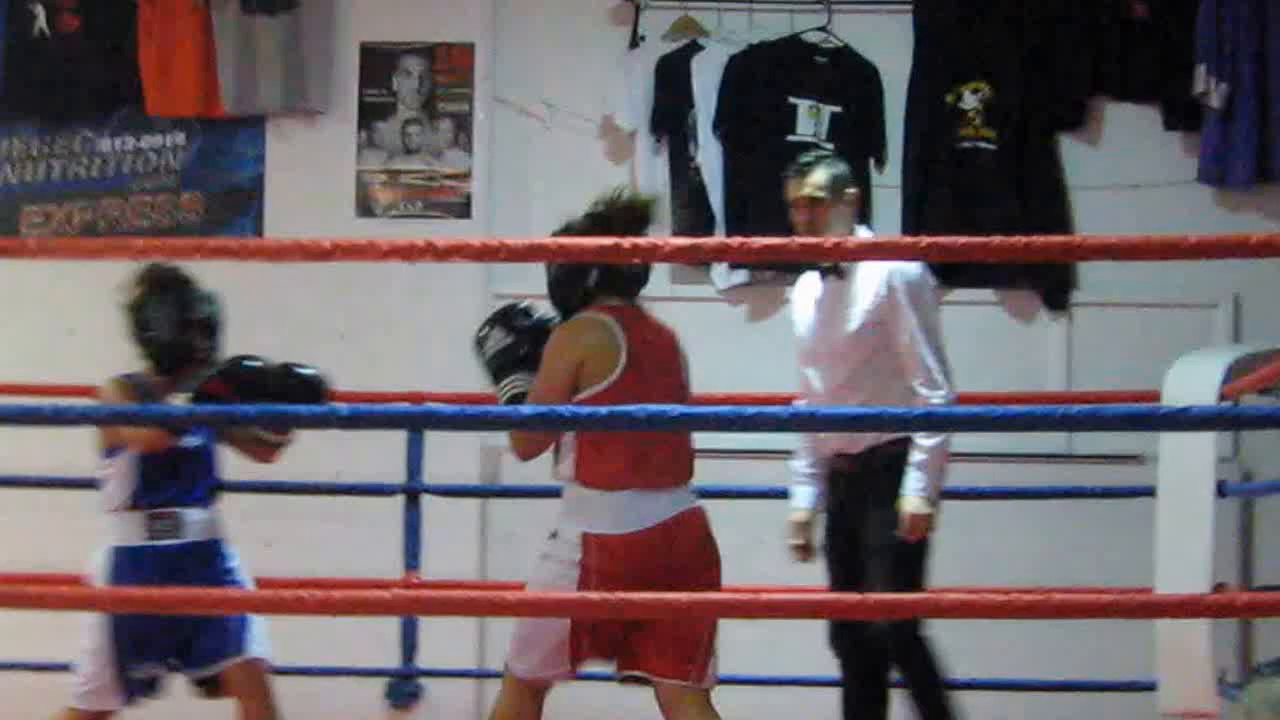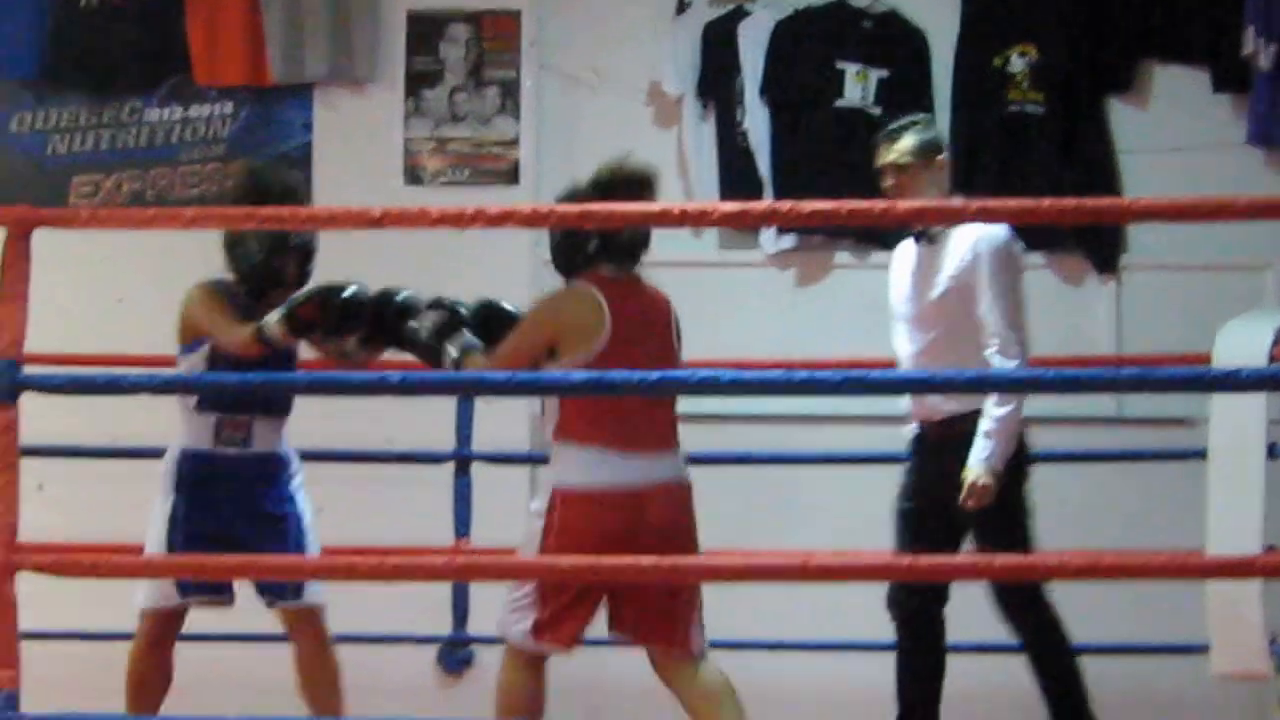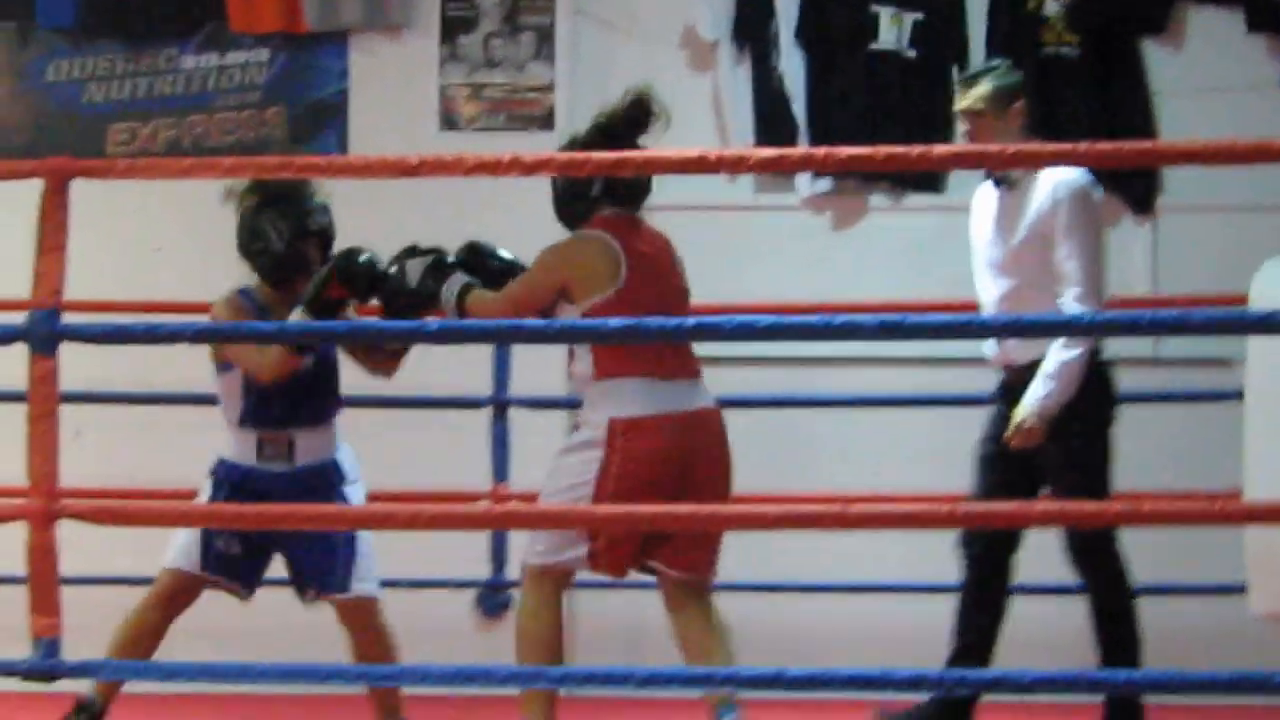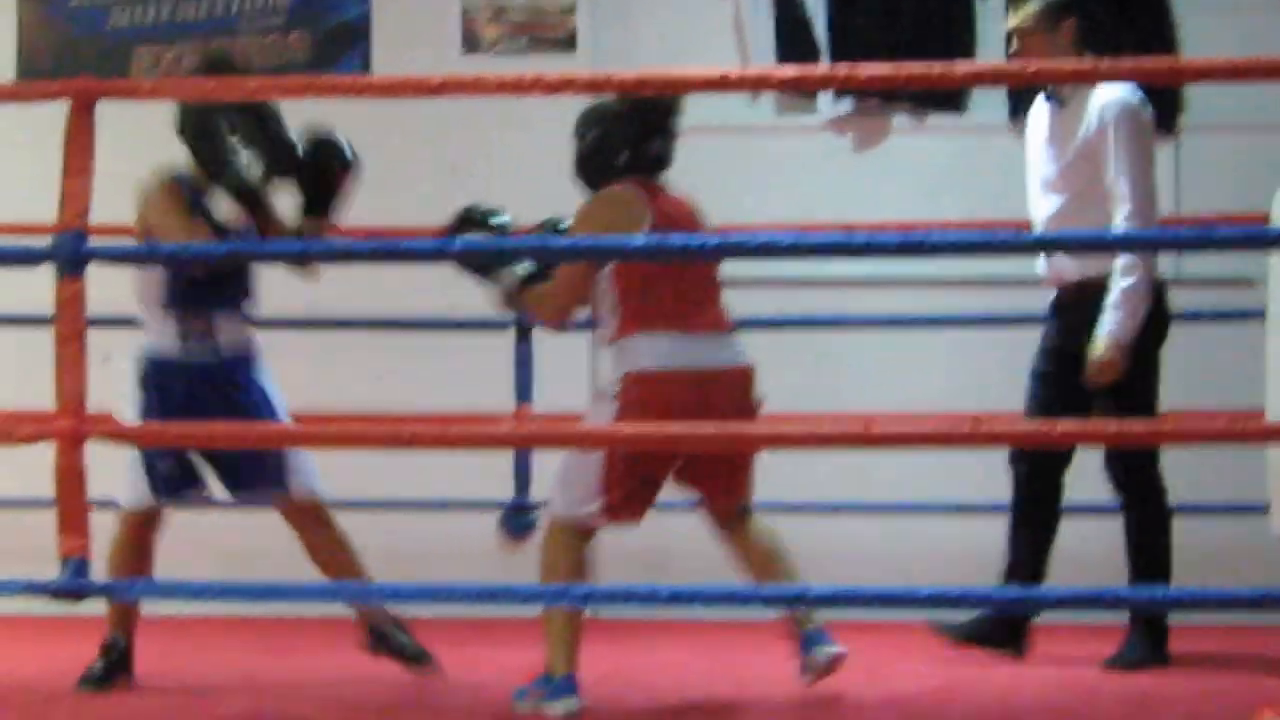
dt=0.2s
person 1, frame 1
left shoulder: (897, 275)
right shoulder: (805, 294)
left elbow: (932, 391)
left wrist: (922, 489)
right wrist: (803, 498)
left hip: (891, 474)
right hip: (844, 479)
left knee: (890, 629)
right knee: (853, 640)
person 1, frame 2
left shoulder: (985, 241)
right shoulder: (903, 257)
left elbow: (1008, 361)
left wrist: (987, 459)
left hip: (982, 449)
right hip: (931, 445)
left knee: (1019, 601)
right knee: (912, 602)
person 1, frame 3
left shoulder: (1066, 187)
right shoulder: (985, 200)
left elbow: (1082, 307)
left wrist: (1042, 398)
left hip: (1068, 391)
right hip: (1016, 390)
left knee: (1090, 547)
right knee: (985, 546)
person 1, frame 4
left shoulder: (1115, 104)
right shoulder: (1043, 111)
left elbow: (1135, 223)
left wrist: (1118, 328)
left hip: (1116, 310)
right hip: (1067, 304)
left knee: (1130, 467)
right knee: (1034, 460)
left ankle: (1149, 632)
right ankle: (1008, 616)
person 2, frame 1
left shoulder: (578, 335)
right shoulder: (667, 340)
left elbow: (529, 443)
left wrist: (511, 371)
left hip: (604, 539)
right hip: (681, 532)
person 2, frame 2
left shoulder: (566, 308)
right shoulder: (662, 309)
left elbow: (487, 374)
left wrist: (445, 341)
right wrist: (527, 341)
left hip: (584, 502)
right hip: (664, 497)
left knee: (526, 653)
right knee: (682, 661)
person 2, frame 3
left shoulder: (579, 253)
right shoulder: (660, 249)
left elbow: (491, 314)
left wrist: (448, 281)
right wrist: (512, 279)
left hip: (627, 434)
right hip: (697, 431)
left knee: (542, 575)
right knee: (688, 594)
person 2, frame 4
left shoulder: (607, 207)
right shoulder: (684, 212)
left elbow: (553, 310)
left wrist: (502, 263)
right wrist: (563, 258)
left hip: (653, 384)
right hip: (725, 378)
left knee: (567, 527)
right knee: (733, 516)
right ankle: (813, 636)
person 3, frame 1
left shoulder: (212, 385)
right shoulder: (118, 393)
left elbow: (263, 448)
right elbow: (147, 438)
left wrist: (284, 409)
right wrist: (205, 394)
left hip: (206, 559)
right hip: (134, 565)
left knee: (251, 679)
person 3, frame 2
left shoulder: (298, 306)
right shoulder: (205, 300)
left elbow: (351, 364)
right elbow: (243, 344)
right wrist: (302, 311)
left hip: (269, 475)
right hip: (200, 474)
left knee: (306, 618)
right knee: (159, 624)
person 3, frame 3
left shoulder: (325, 299)
right shoulder: (232, 311)
left elbow: (384, 364)
right elbow: (268, 366)
right wrist: (317, 303)
left hip: (320, 482)
right hip: (243, 480)
left knee: (361, 614)
right knee: (169, 592)
person 3, frame 4
left shoulder: (254, 190)
right shoulder: (165, 195)
right elbow: (202, 250)
left wrist: (322, 193)
right wrist: (247, 178)
left hip: (233, 375)
right hip: (167, 376)
left knee: (305, 505)
right knee: (140, 517)
left ankle: (379, 624)
right ankle: (116, 650)
